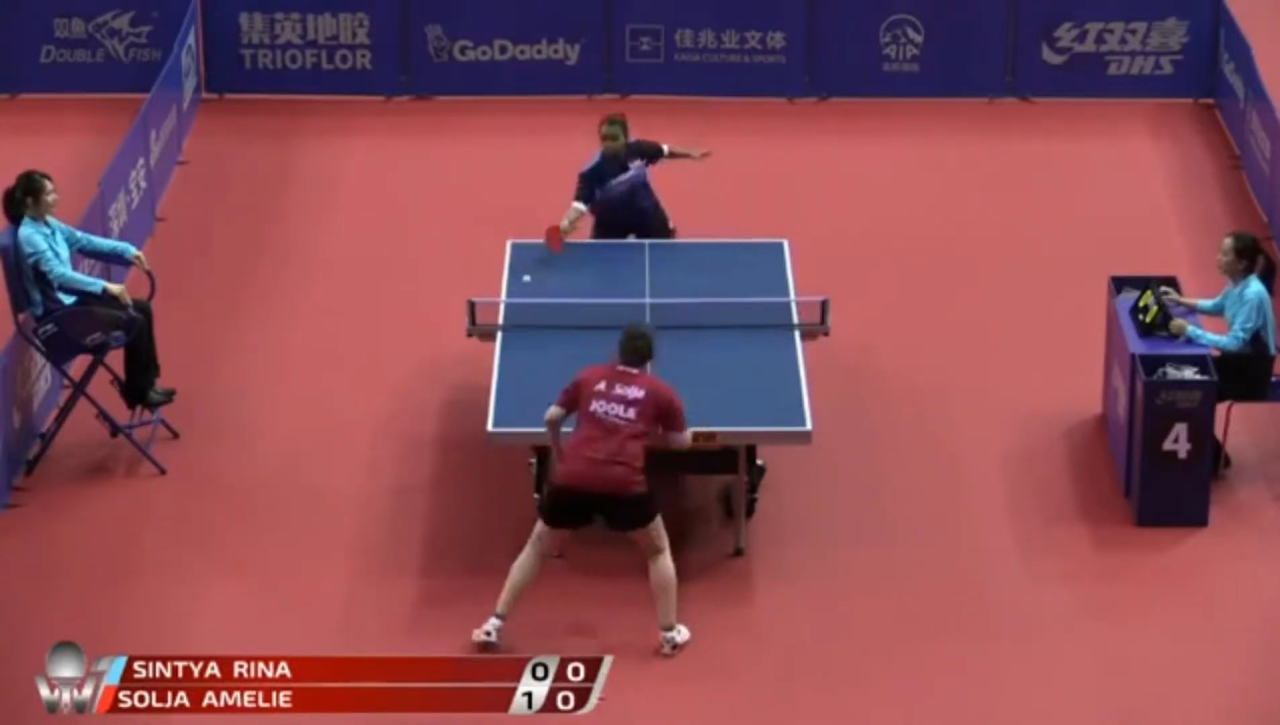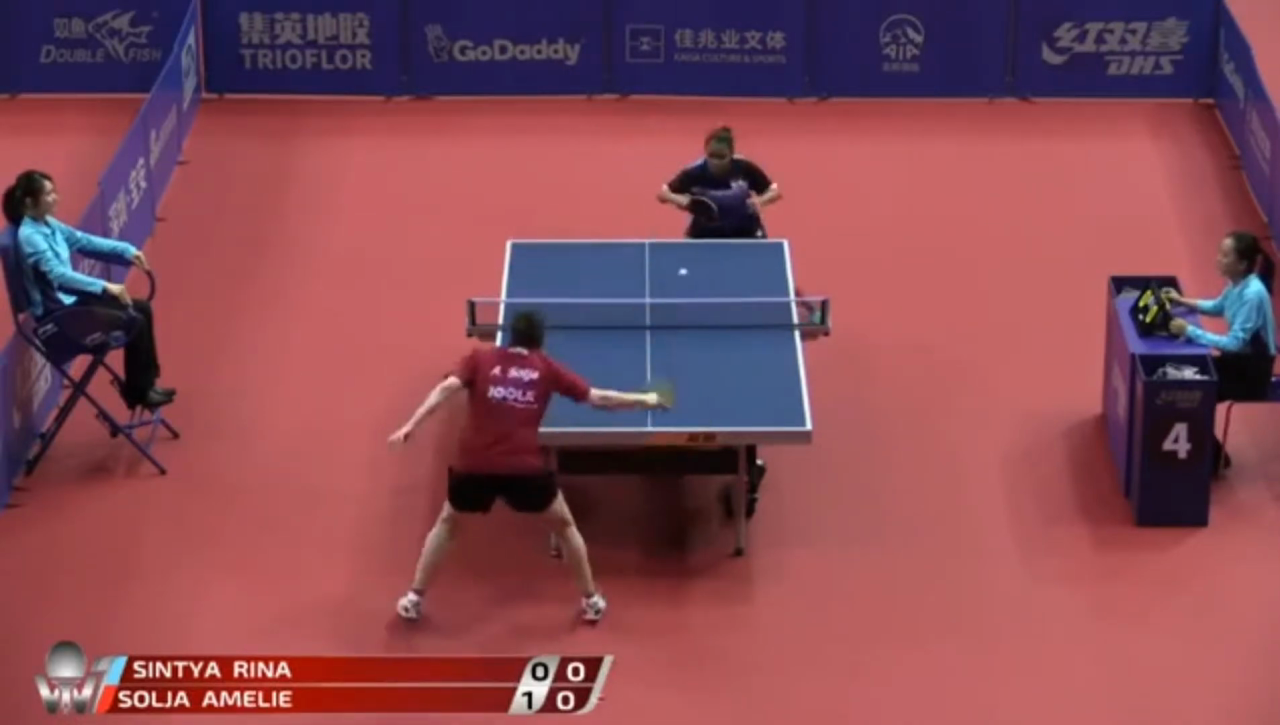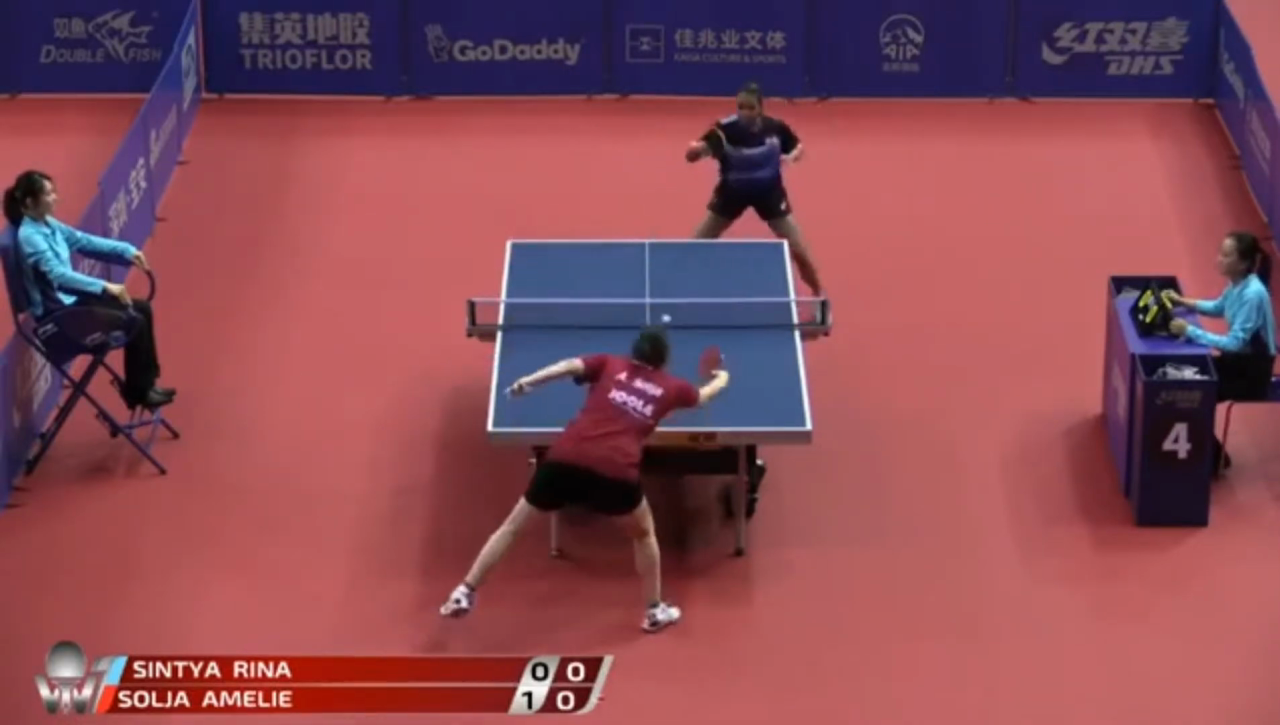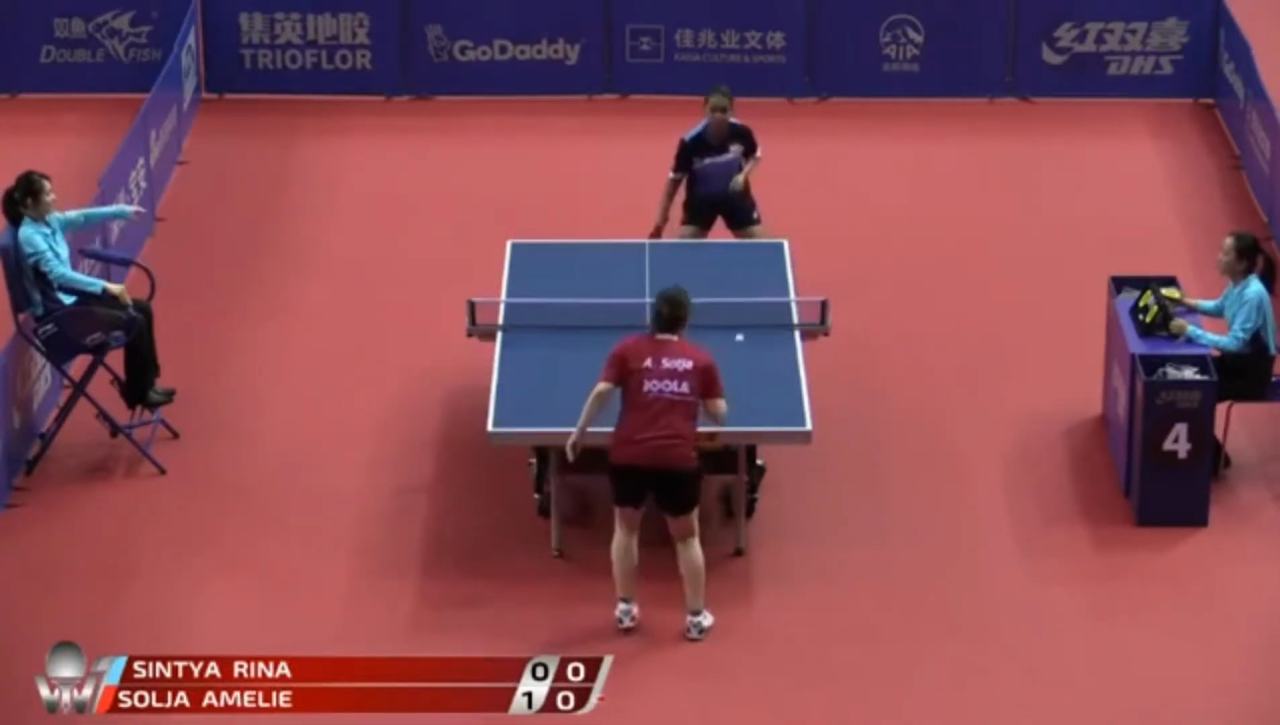
dt=0.7s
person 1, frame 1
left shoulder: (589, 377)
right shoulder: (660, 392)
left elbow: (552, 417)
right elbow: (682, 441)
left wrist: (558, 453)
right wrist: (655, 431)
left hip: (573, 480)
right hip: (623, 485)
left knee: (535, 549)
right knee: (657, 551)
left ankle: (494, 625)
right ankle: (670, 632)
person 1, frame 2
left shoulder: (480, 358)
right shoulder: (548, 369)
left elbow: (447, 387)
right elbow: (597, 399)
left wrist: (411, 425)
right wrist: (645, 400)
left hip: (473, 464)
right hip: (524, 467)
left knee: (447, 522)
right knee: (564, 526)
left ankle: (414, 598)
right ankle: (590, 600)
person 1, frame 3
left shoulder: (609, 365)
right shoulder: (670, 388)
left elbow: (572, 365)
right elbow: (705, 395)
left wrist: (529, 381)
right wrist: (721, 379)
left hip: (567, 459)
right hip: (616, 472)
left knee: (512, 525)
right knee: (643, 533)
left ankle: (464, 593)
right ankle: (654, 611)
person 1, frame 4
left shoulder: (628, 349)
right shoulder: (702, 360)
left elbow: (601, 391)
right elbow: (719, 414)
left wrist: (578, 432)
right wrist: (696, 402)
left hip: (628, 457)
right hip: (677, 460)
left knee: (625, 529)
right knee: (687, 538)
left ankle: (625, 608)
right ankle: (696, 617)
person 2, frame 1
left shoulder: (48, 223)
right shoulder: (29, 236)
left elbow: (84, 240)
right elbow: (59, 274)
left wrist: (126, 250)
right wrist: (105, 286)
left hip: (72, 296)
right hip: (57, 310)
left knee: (142, 309)
right knee: (134, 323)
left ankle: (145, 382)
right ankle: (138, 392)
person 2, frame 2
left shoulder: (48, 223)
right shoulder: (29, 236)
left elbow: (84, 241)
right elbow: (58, 274)
left wrist: (126, 250)
right wrist: (105, 286)
left hip: (72, 296)
right hip: (57, 310)
left knee: (142, 309)
right knee: (134, 323)
left ankle: (146, 382)
right ankle: (139, 392)
person 2, frame 3
left shoulder: (47, 223)
right shoulder: (29, 236)
left elbow: (83, 240)
right elbow: (58, 274)
left wrist: (126, 250)
right wrist: (105, 286)
left hip: (71, 296)
right hip: (57, 310)
left knee: (142, 309)
right knee: (134, 323)
left ankle: (146, 382)
right ankle: (138, 392)
person 2, frame 4
left shoulder: (48, 220)
right shoulder: (29, 236)
left elbow: (82, 217)
right elbow: (58, 274)
left wrist: (122, 210)
right wrist: (105, 287)
left hip: (71, 296)
right hip: (57, 310)
left knee: (142, 309)
right knee: (134, 323)
left ankle: (145, 382)
right ankle: (139, 392)
person 3, frame 1
left shoulder: (1253, 294)
right shoulder: (1237, 284)
left elbow: (1234, 343)
right elbow: (1216, 306)
left wrist: (1189, 331)
right wrist: (1181, 301)
left hip: (1254, 370)
right hip: (1240, 358)
left ankle: (1214, 456)
person 3, frame 2
left shoulder: (1252, 294)
right shoulder: (1237, 284)
left elbow: (1234, 343)
right elbow: (1217, 307)
left wrist: (1189, 331)
right wrist: (1182, 301)
left hip: (1254, 370)
right hip: (1240, 358)
left ankle: (1215, 456)
person 3, frame 3
left shoulder: (1253, 294)
right shoulder: (1237, 284)
left elbow: (1234, 343)
right elbow: (1218, 308)
left wrist: (1189, 331)
right wrist: (1183, 301)
left hip: (1254, 370)
right hip: (1239, 358)
left ankle: (1215, 456)
person 3, frame 4
left shoulder: (1252, 294)
right shoulder: (1237, 284)
left elbow: (1233, 343)
right elbow: (1218, 308)
left wrist: (1189, 330)
right wrist: (1185, 302)
left hip: (1254, 369)
right hip: (1239, 357)
left ankle: (1214, 456)
person 4, frame 1
left shoulder: (639, 149)
right shoulder: (592, 173)
left elbow: (665, 151)
right elbow: (579, 206)
left wrist: (691, 154)
right wrist: (565, 224)
left hip: (647, 215)
right hip: (611, 224)
person 4, frame 2
left shoulder: (745, 168)
right shoulder: (695, 172)
left elbow: (773, 190)
right elbow: (664, 192)
left wrist: (760, 201)
right wrist: (680, 200)
left hip: (745, 230)
right hip: (705, 232)
left ankle: (808, 308)
person 4, frame 3
left shoulder: (776, 127)
right shoulder: (724, 129)
left elbow: (798, 148)
right elbow: (690, 156)
left wrist: (791, 156)
right wrist: (699, 149)
left hip: (769, 190)
right hip: (732, 190)
left knee: (798, 251)
left ankle: (818, 297)
person 4, frame 4
left shoulder: (742, 133)
right shoulder: (690, 142)
left elbow: (755, 156)
right elbow: (675, 178)
left wrist: (743, 175)
right wrist: (662, 216)
left hip: (736, 198)
right hip: (702, 201)
